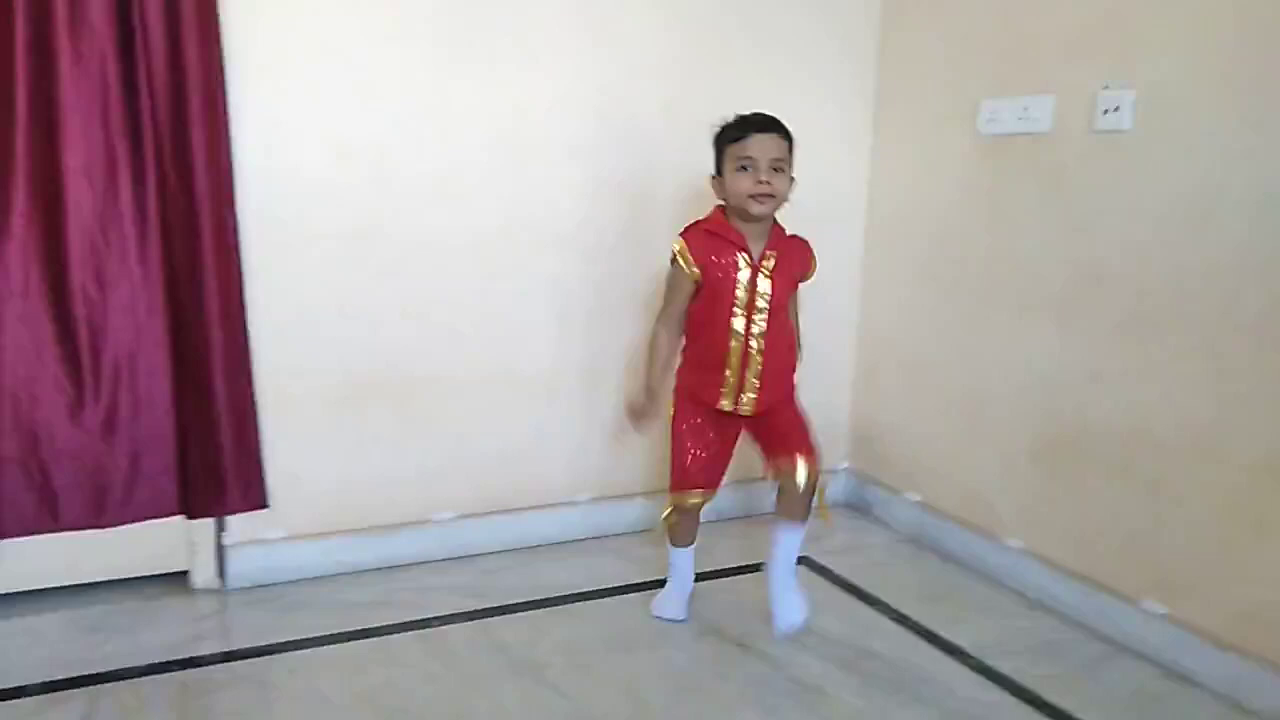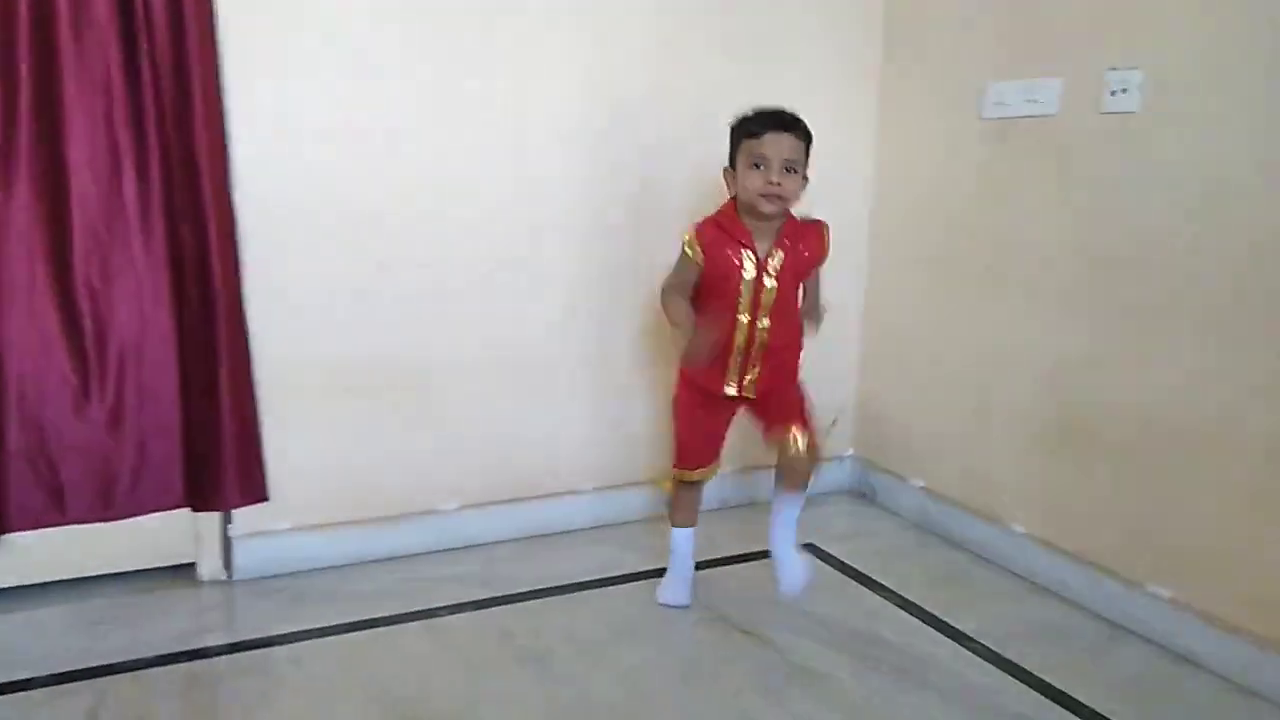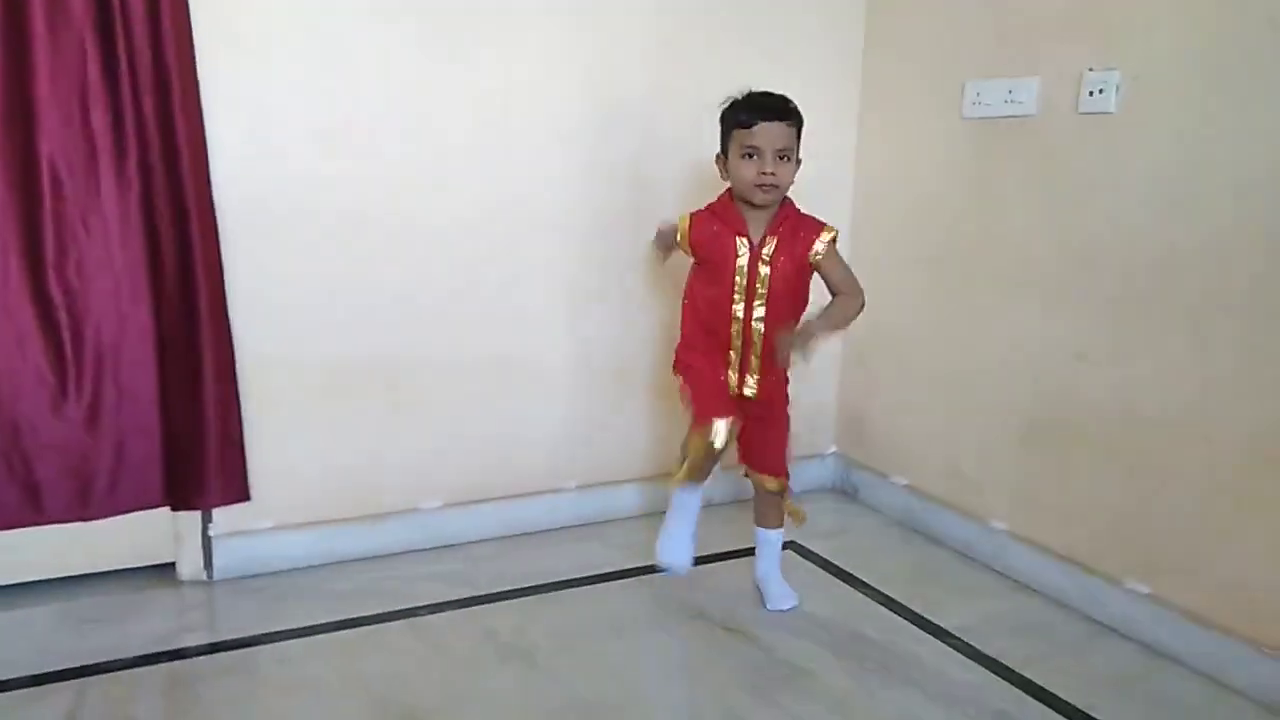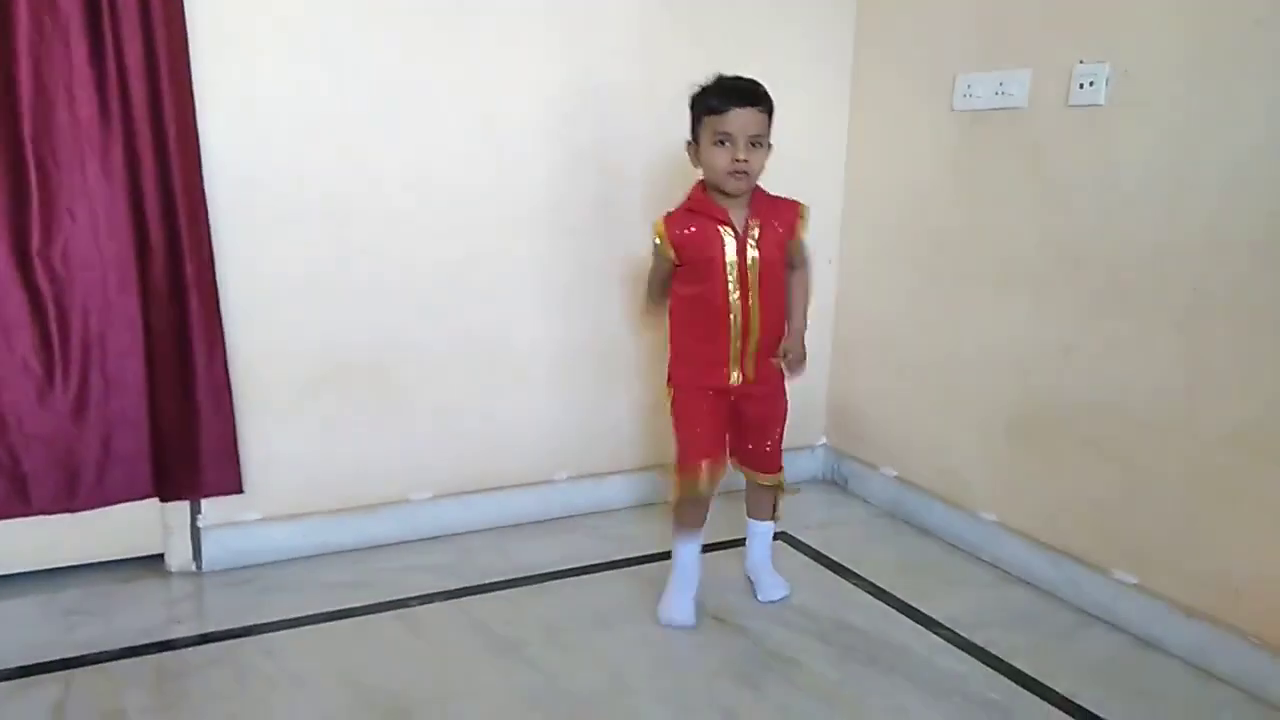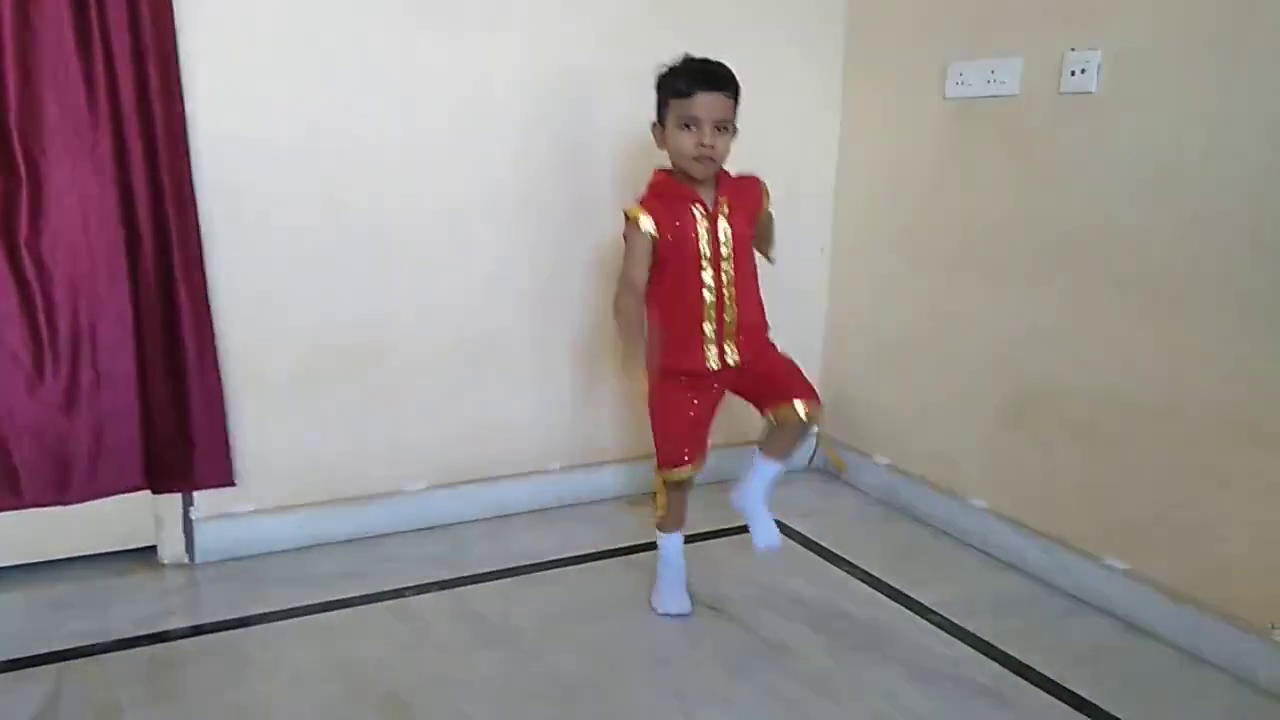
dt=0.2s
person 1, frame 1
left shoulder: (798, 254)
right shoulder: (695, 249)
right elbow: (668, 323)
right wrist: (650, 389)
left hip: (769, 394)
right hip: (704, 395)
left knee: (801, 476)
right knee: (689, 491)
left ankle: (782, 574)
right ankle: (679, 581)
person 1, frame 2
left shoulder: (810, 238)
right shoulder: (706, 239)
right elbow: (675, 292)
left wrist: (809, 307)
right wrist: (690, 333)
left hip: (773, 371)
right hip: (708, 374)
left knee: (800, 447)
right knee: (691, 468)
left ankle: (784, 537)
right ankle: (680, 566)
person 1, frame 3
left shoulder: (810, 236)
right shoulder: (702, 226)
left elbow: (852, 297)
left wrist: (808, 331)
left hip: (767, 377)
right hip: (707, 363)
left knee: (771, 474)
right knee: (714, 436)
left ankle: (769, 568)
right ankle: (682, 511)
person 1, frame 4
left shoulder: (784, 217)
right shoulder: (679, 228)
right elbow: (659, 284)
left wrist: (796, 333)
left hip: (762, 373)
right hip: (698, 376)
left knee: (765, 471)
right knee: (699, 473)
left ankle: (758, 560)
right ankle: (683, 577)
person 1, frame 5
left shoulder: (748, 193)
right shoulder: (649, 214)
right elbow: (627, 294)
left wrist: (765, 244)
right wrist: (632, 330)
left hip: (748, 346)
right hip: (679, 361)
left knee: (801, 407)
right knee: (677, 468)
left ankle: (752, 492)
right ankle: (670, 572)
